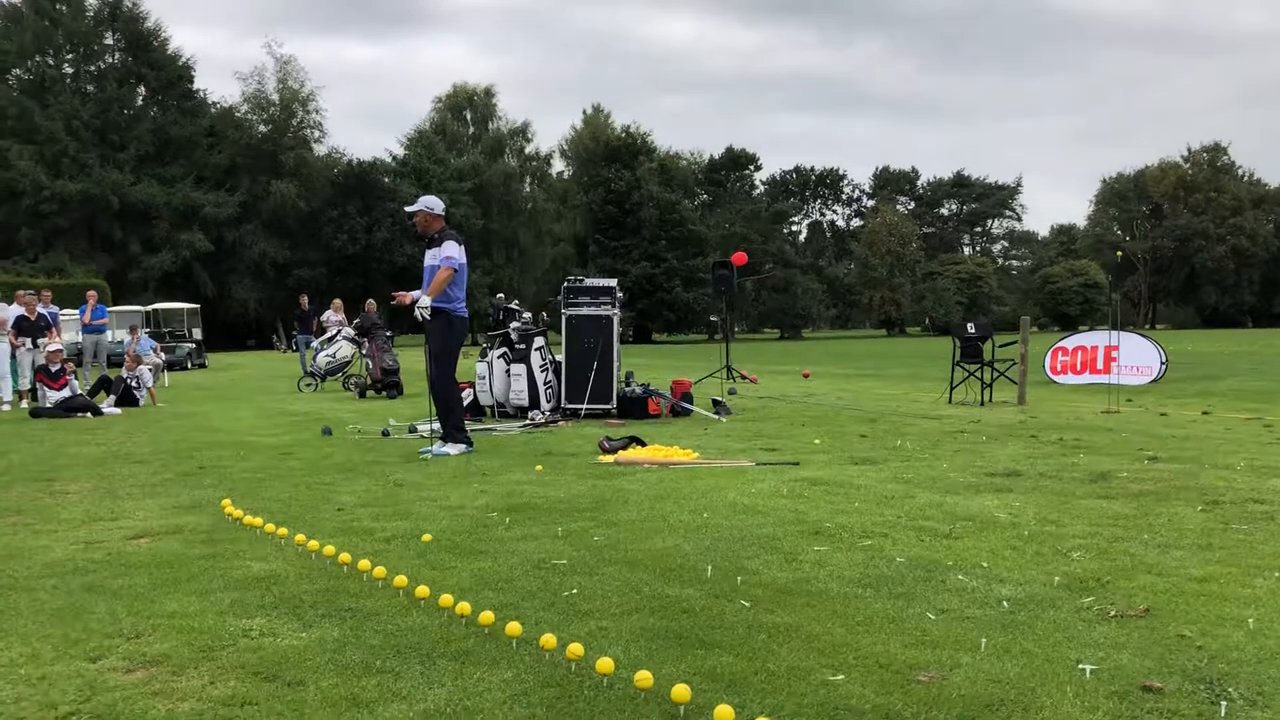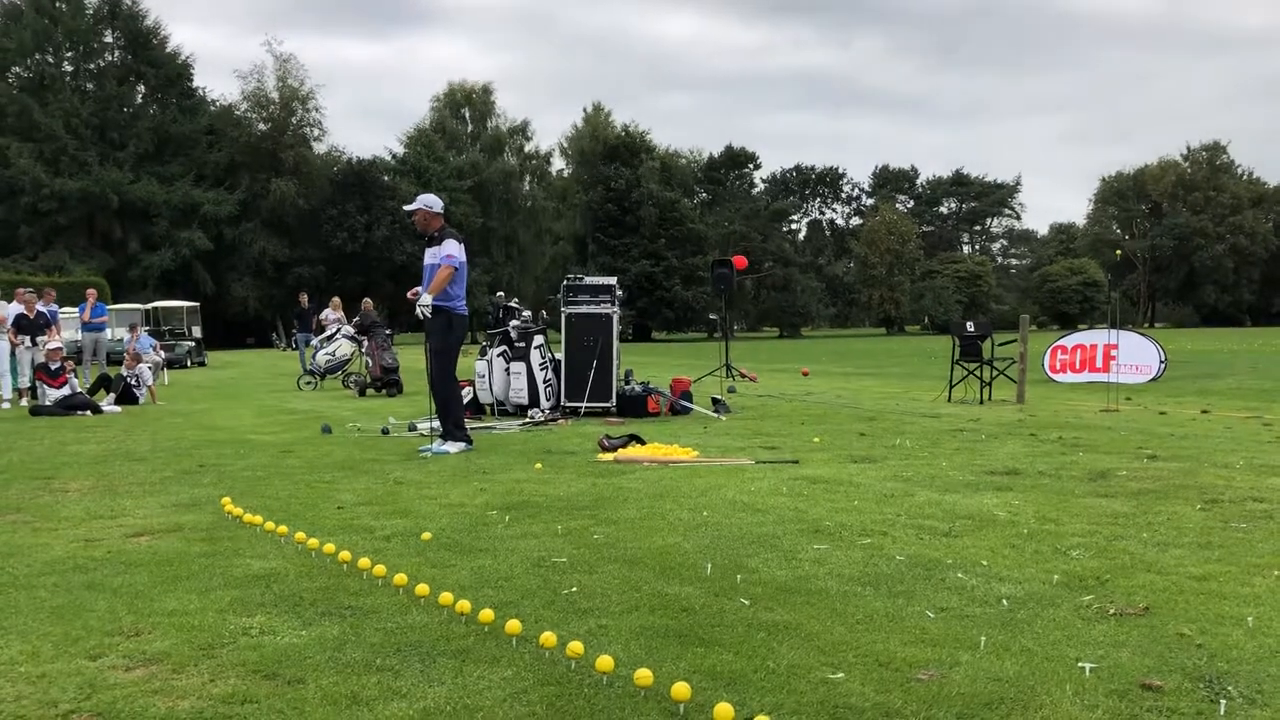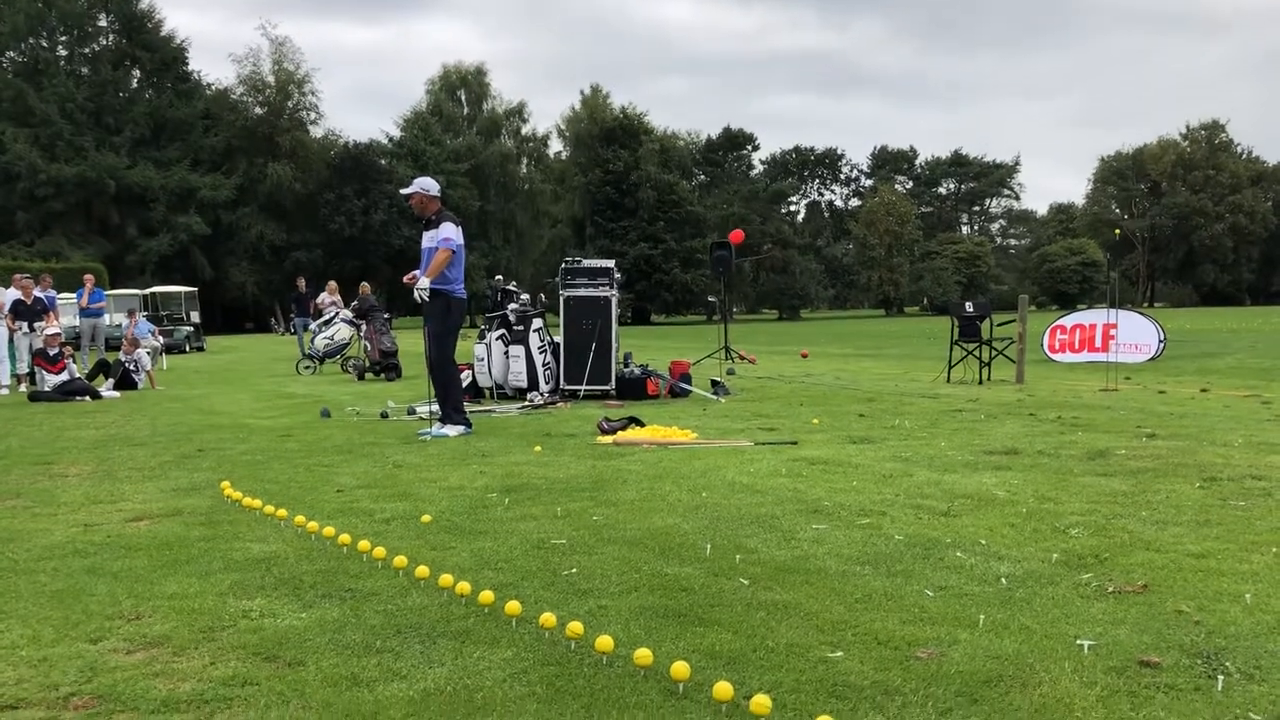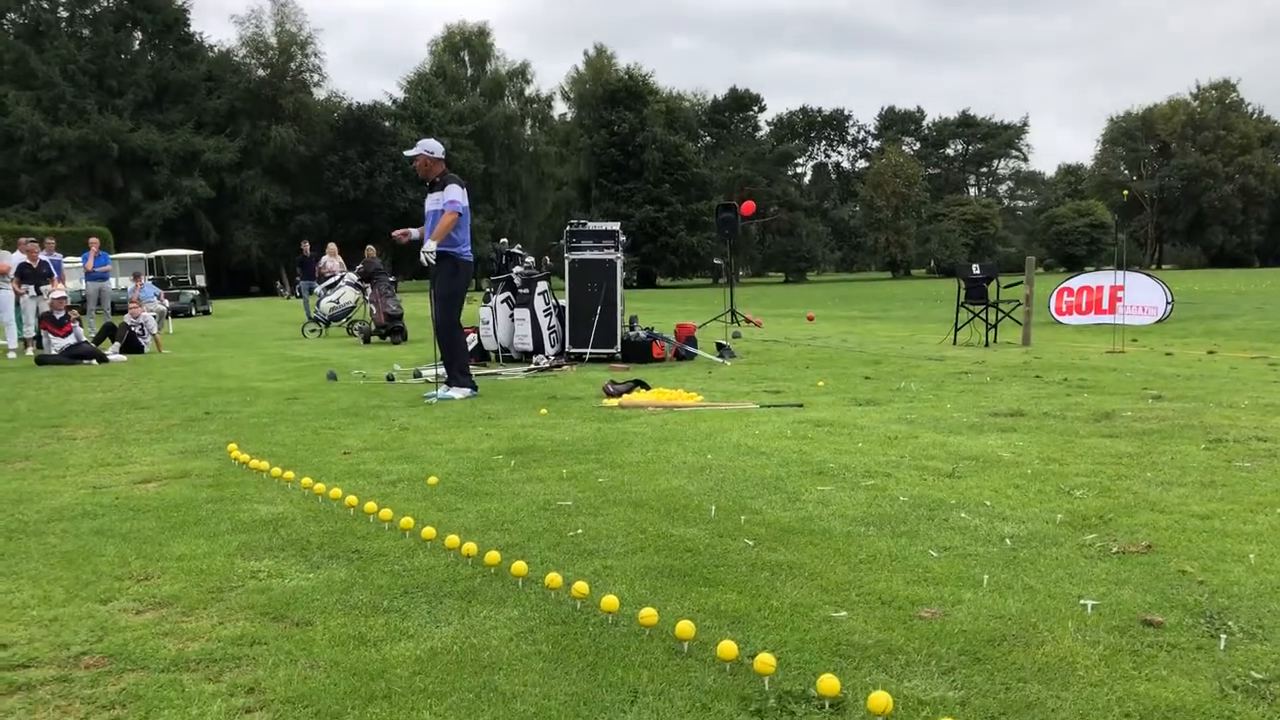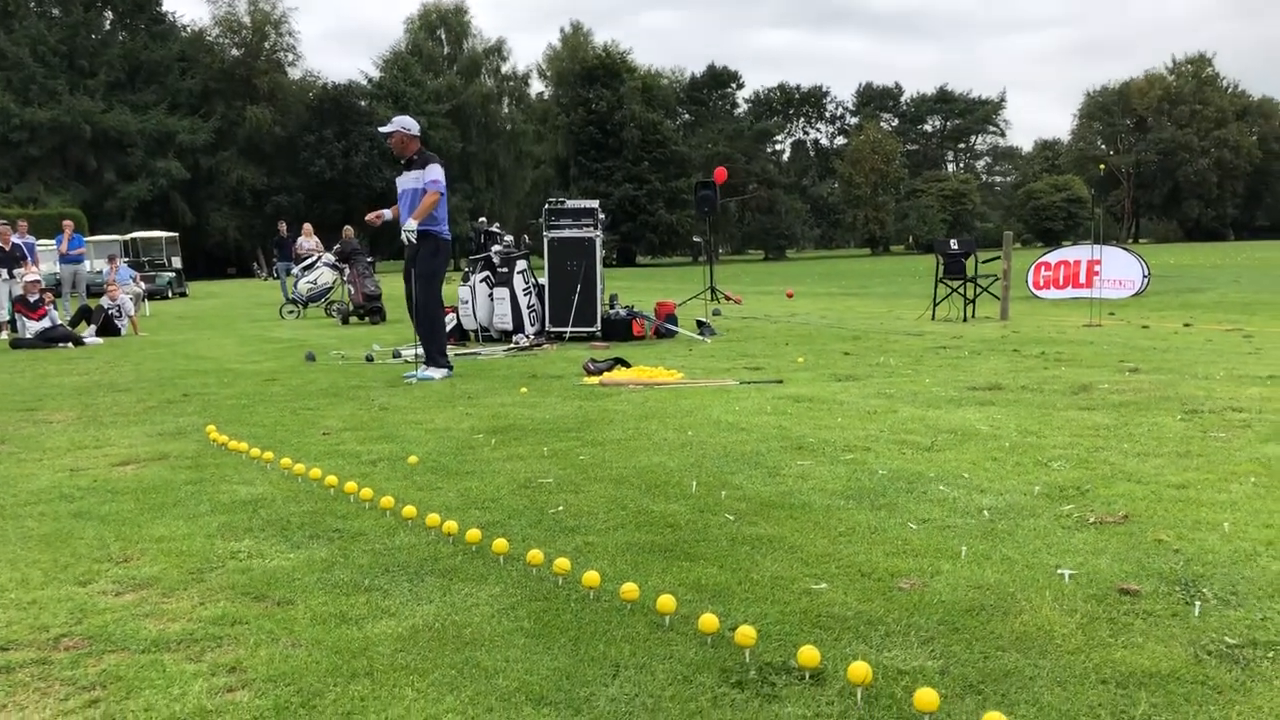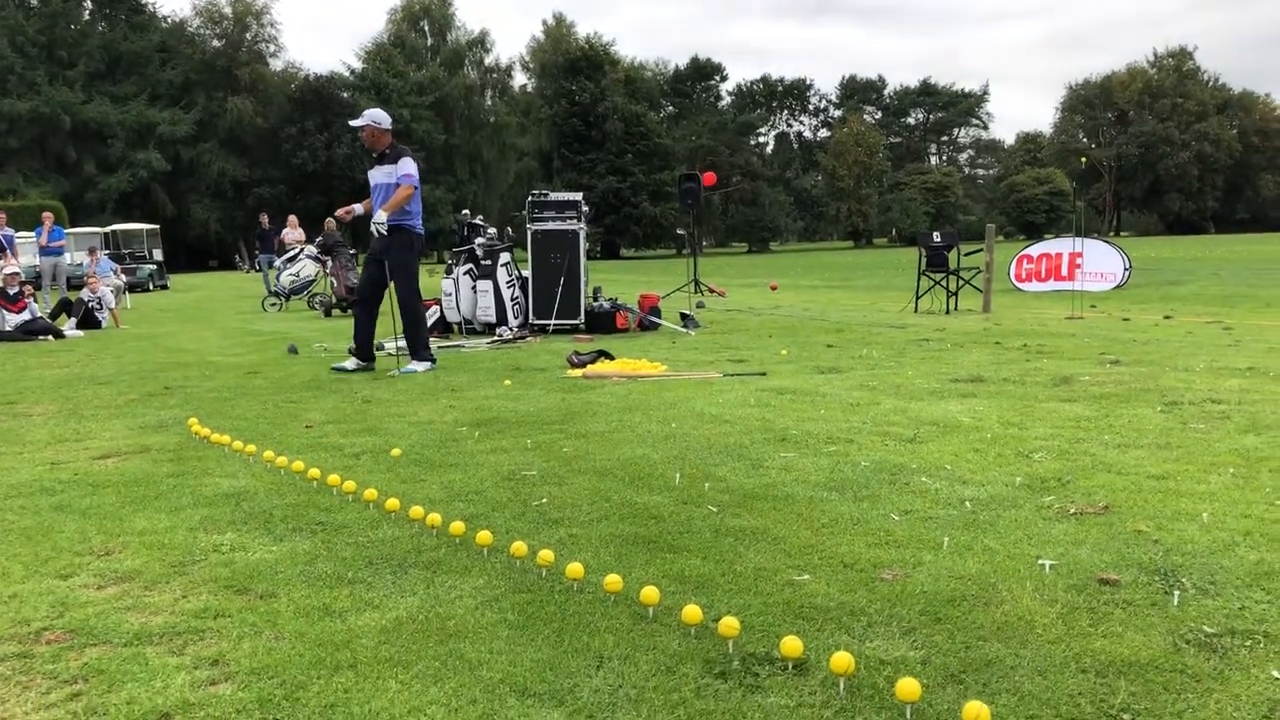
dt=0.5s
person 1, frame 1
left shoulder: (450, 241)
right shoulder: (432, 243)
left elbow: (447, 272)
left wrist: (426, 298)
right wrist: (414, 295)
left hip: (449, 318)
right hip: (435, 317)
left knee: (444, 380)
right knee: (437, 381)
left ankle: (460, 440)
right ankle: (449, 437)
person 1, frame 2
left shoulder: (449, 239)
right shoulder: (432, 242)
left elbow: (448, 269)
left wrist: (428, 296)
right wrist: (421, 291)
left hip: (449, 316)
right hip: (436, 316)
left knee: (444, 378)
right knee: (437, 379)
left ankle: (459, 437)
right ankle: (448, 434)
person 1, frame 3
left shoulder: (447, 222)
right shoulder: (429, 226)
left elbow: (446, 252)
left wrist: (426, 279)
right wrist: (418, 273)
left hip: (447, 300)
right hip: (434, 299)
left knee: (443, 360)
right knee: (435, 362)
left ankle: (458, 421)
right ankle: (447, 418)
person 1, frame 4
left shoulder: (452, 184)
right shoulder: (433, 188)
left elbow: (452, 215)
left wrist: (431, 242)
right wrist: (414, 233)
left hip: (454, 262)
right hip: (440, 262)
left knee: (448, 322)
right knee: (441, 324)
left ankle: (464, 383)
right ankle: (453, 381)
person 1, frame 5
left shoulder: (430, 163)
right shoulder: (404, 169)
left elbow: (434, 195)
left wrist: (413, 221)
right wrist: (386, 214)
left hip: (432, 240)
right hip: (413, 242)
left knee: (428, 302)
right knee: (415, 304)
left ankle: (440, 364)
right ankle: (431, 361)
person 1, frame 6
left shoulder: (402, 157)
right shoulder: (376, 163)
left elbow: (407, 189)
left wrist: (382, 212)
right wrist: (357, 209)
left hip: (404, 234)
right hip: (381, 236)
left knee: (407, 297)
right knee: (365, 295)
left ankle: (422, 357)
right ankle: (362, 356)
